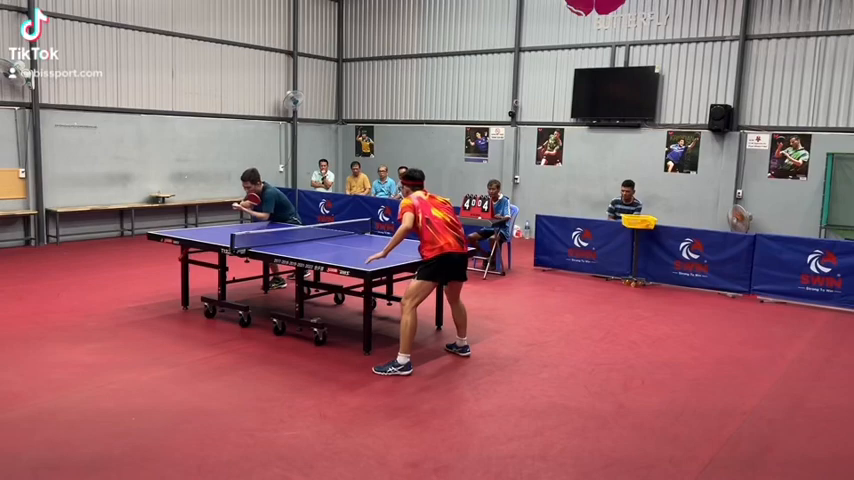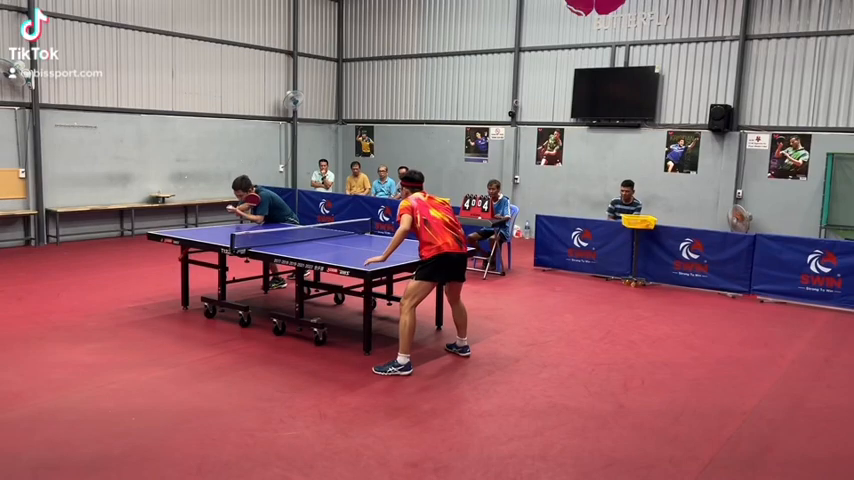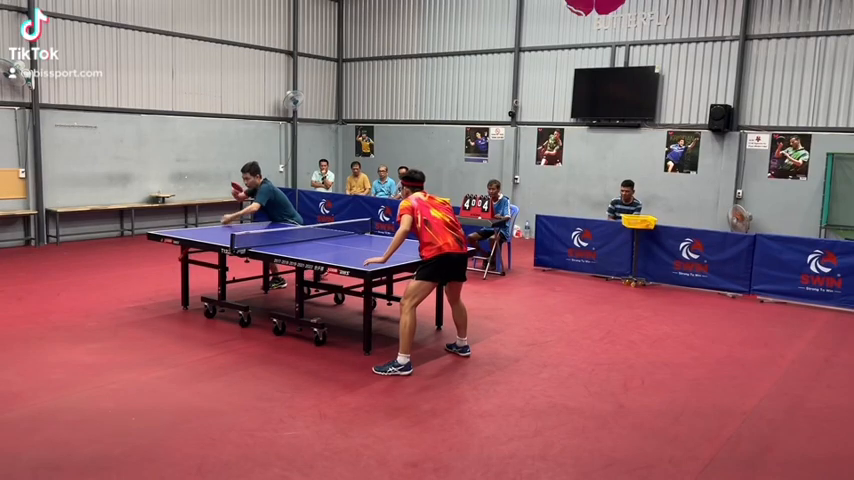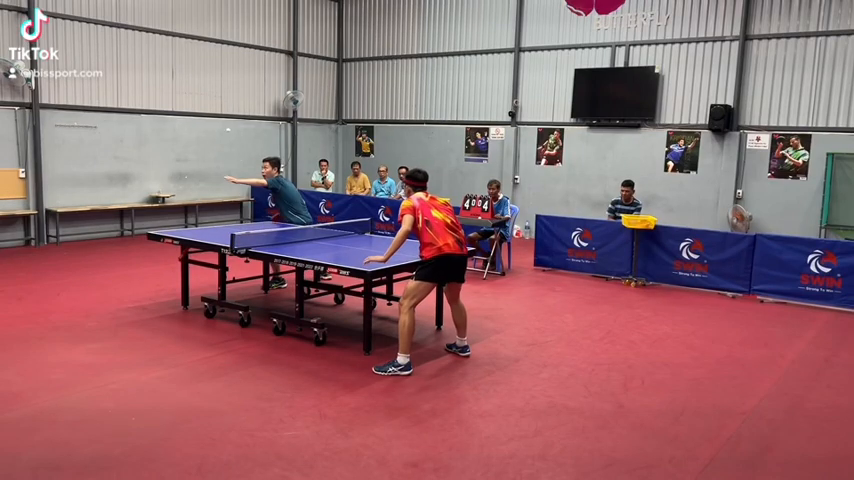
dt=0.5s
person 1, frame 1
left shoulder: (410, 201)
right shoulder: (442, 200)
left elbow: (407, 226)
left wrist: (384, 252)
left hip: (439, 256)
right hip: (460, 252)
left knee: (408, 304)
right knee: (453, 298)
left ankle: (403, 361)
right ankle: (462, 344)
person 1, frame 2
left shoulder: (408, 203)
right shoulder: (441, 201)
left elbow: (405, 228)
left wrist: (384, 256)
left hip: (438, 256)
right hip: (460, 252)
left knee: (407, 304)
right knee: (454, 299)
left ankle: (403, 362)
right ankle: (462, 345)
person 1, frame 3
left shoulder: (408, 203)
right shoulder: (441, 201)
left elbow: (405, 229)
left wrist: (384, 258)
left hip: (438, 256)
right hip: (460, 253)
left knee: (407, 304)
right knee: (454, 299)
left ankle: (403, 362)
right ankle: (462, 345)
person 1, frame 4
left shoulder: (410, 203)
right shoulder: (442, 202)
left elbow: (406, 229)
left wrist: (385, 257)
left hip: (438, 256)
right hip: (460, 254)
left knee: (406, 304)
right knee: (454, 299)
left ankle: (403, 362)
right ankle: (462, 344)
person 2, frame 1
left shoulder: (269, 193)
right shoulder: (255, 191)
left elbow: (264, 216)
right elbow: (242, 205)
left wrist: (243, 209)
right wrist: (249, 202)
left hip: (291, 223)
right hip: (279, 222)
left ankle: (278, 279)
person 2, frame 2
left shoulder: (263, 195)
left elbow: (259, 219)
right elbow: (238, 211)
left wrist: (238, 211)
right wrist: (248, 204)
left hip: (288, 223)
right hip: (275, 223)
left ankle: (277, 279)
person 2, frame 3
left shoulder: (266, 188)
right shoulder: (258, 187)
left elbow: (254, 208)
right elbow: (241, 197)
left wrist: (233, 216)
right wrist: (237, 194)
left hip: (292, 224)
right hip: (284, 223)
left ankle: (277, 279)
person 2, frame 4
left shoulder: (277, 181)
right shoulder: (285, 183)
left elbow: (260, 182)
right elbow: (302, 202)
left wrist: (237, 181)
left hip: (298, 224)
right hip: (306, 221)
left ankle: (278, 279)
